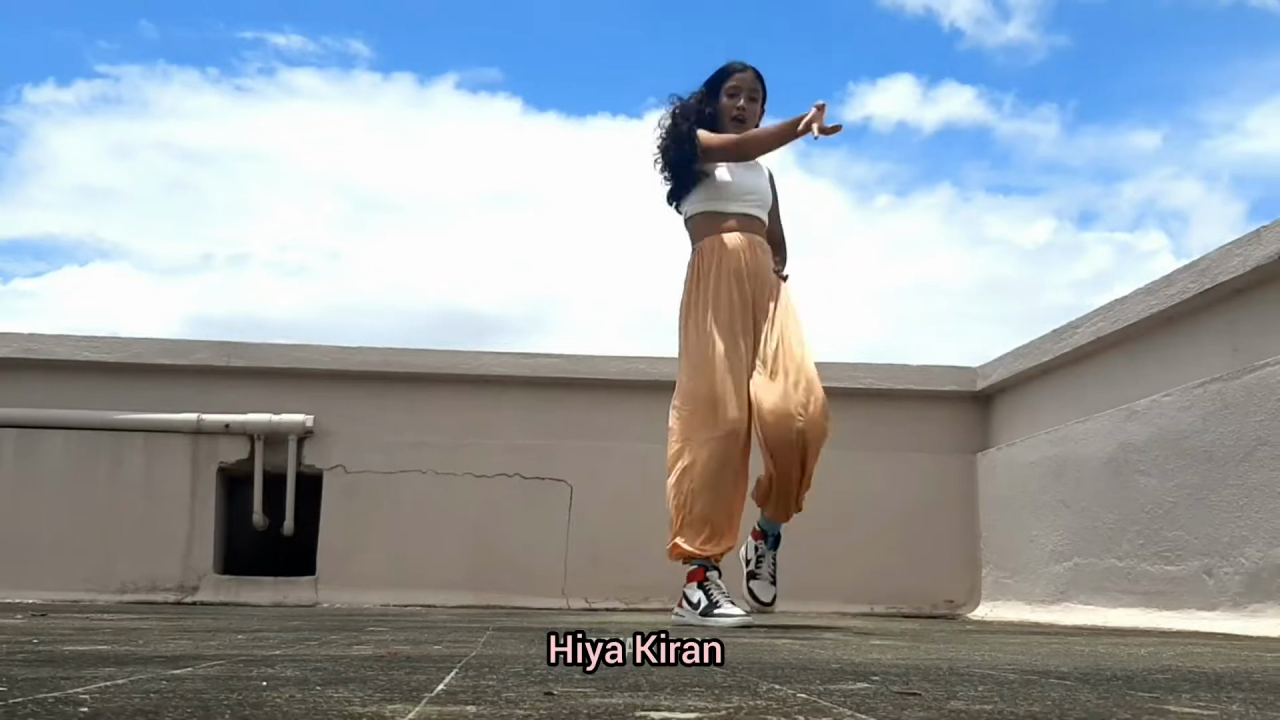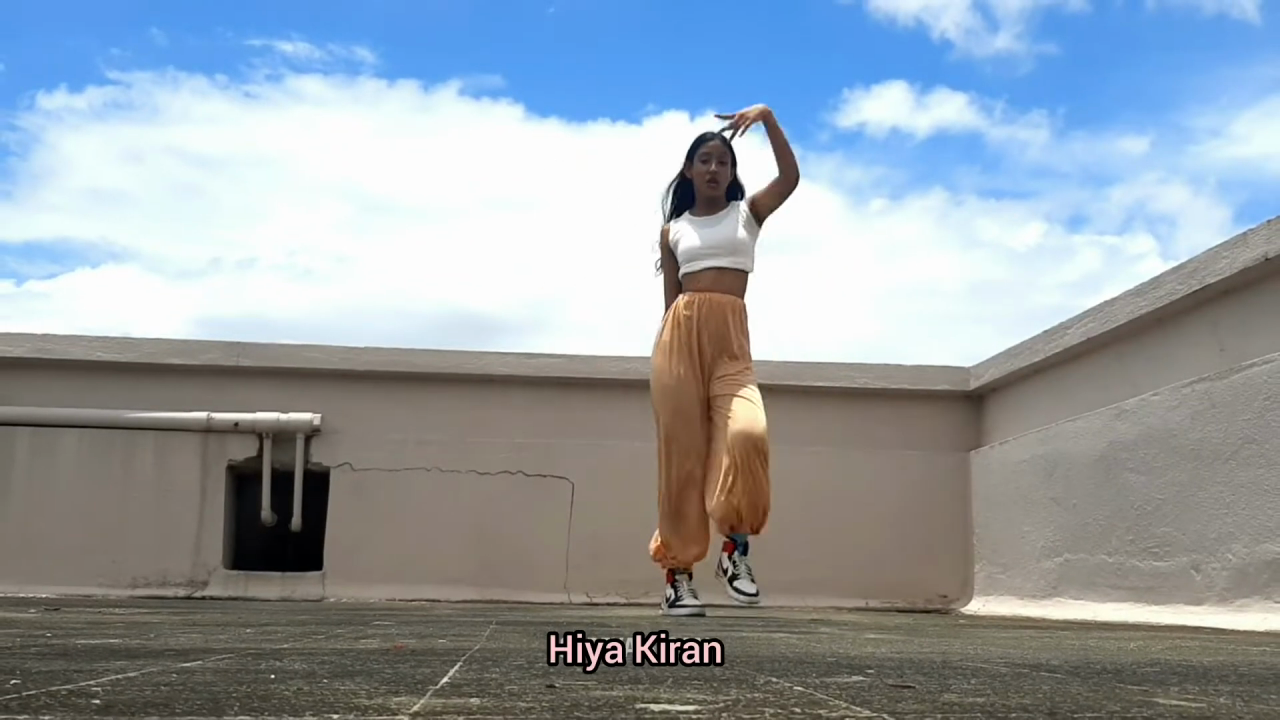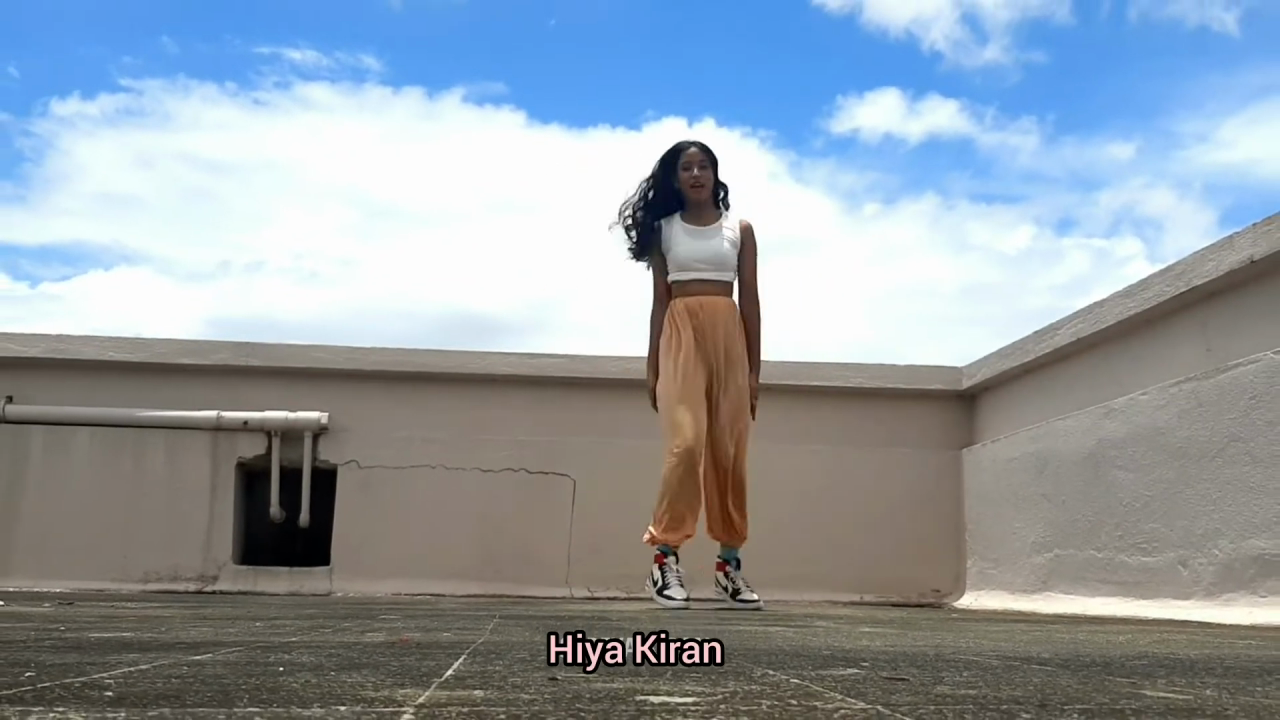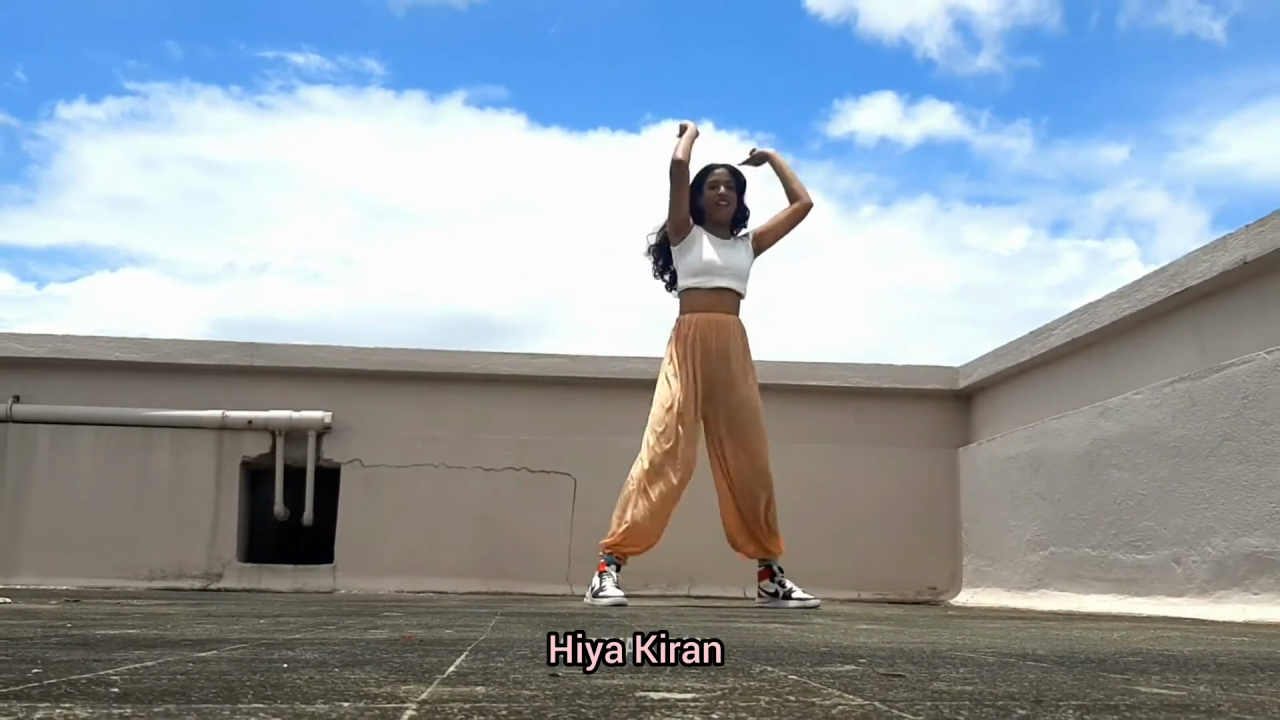
dt=1s
person 1, frame 1
left shoulder: (763, 173)
right shoulder: (698, 144)
right elbow: (741, 144)
left wrist: (770, 276)
right wrist: (799, 127)
left hip: (767, 287)
right hip: (716, 281)
left knee: (799, 407)
right knee: (718, 420)
left ankle: (768, 530)
right ankle: (699, 574)
person 1, frame 2
left shoulder: (751, 211)
right shoulder: (672, 229)
left elbow: (790, 177)
left wrist: (766, 117)
right wrist: (661, 358)
left hip: (732, 336)
right hip: (681, 335)
left knee: (746, 432)
right knee: (681, 453)
left ankle: (735, 547)
right ankle: (678, 575)
person 1, frame 3
left shoulder: (740, 229)
right shoulder: (664, 229)
left elbow: (751, 298)
right elbow: (660, 301)
left wrist: (755, 373)
right wrist: (654, 367)
left hip: (729, 333)
right hip: (682, 333)
left knee: (730, 453)
right knee: (686, 441)
left ankle: (729, 563)
right ankle: (665, 555)
person 1, frame 4
left shoulder: (749, 243)
right shoulder: (684, 233)
left elbow: (803, 205)
right elbow: (677, 165)
left wrist: (773, 160)
right wrist: (690, 134)
left hip: (733, 355)
right hip: (689, 352)
left knee: (750, 465)
right knee: (662, 457)
left ankle: (770, 574)
right ankle: (607, 566)
